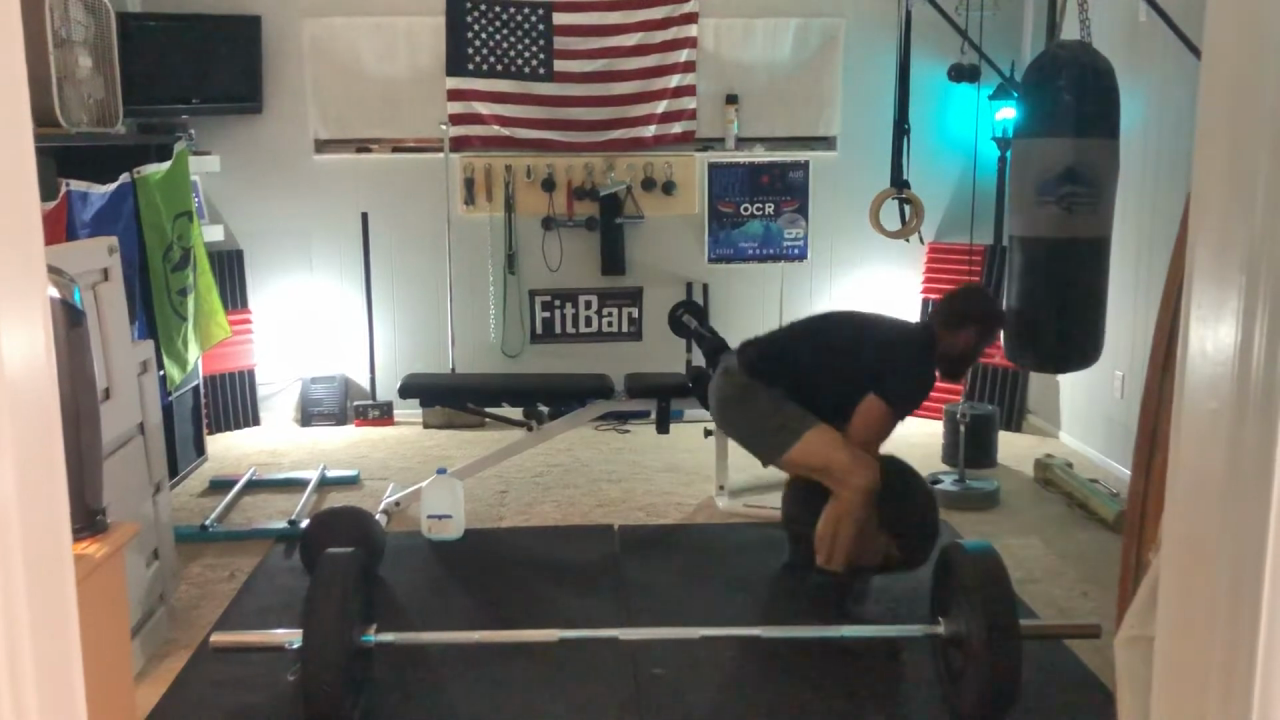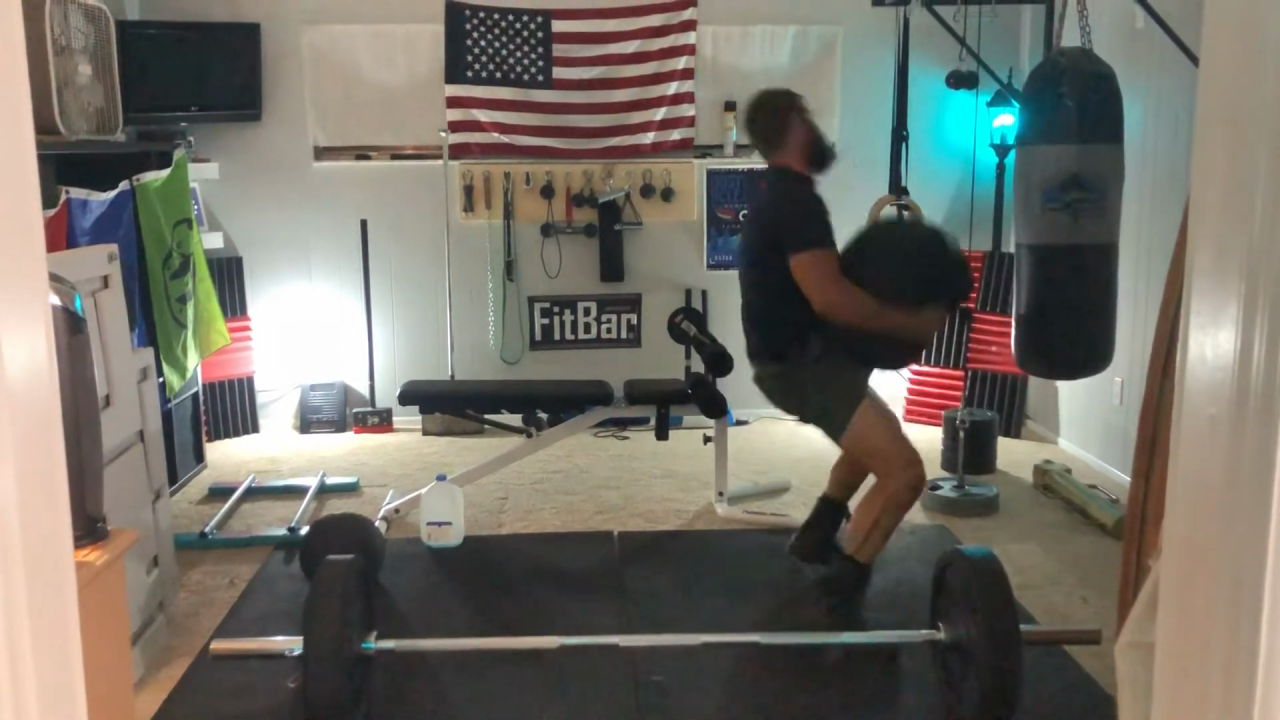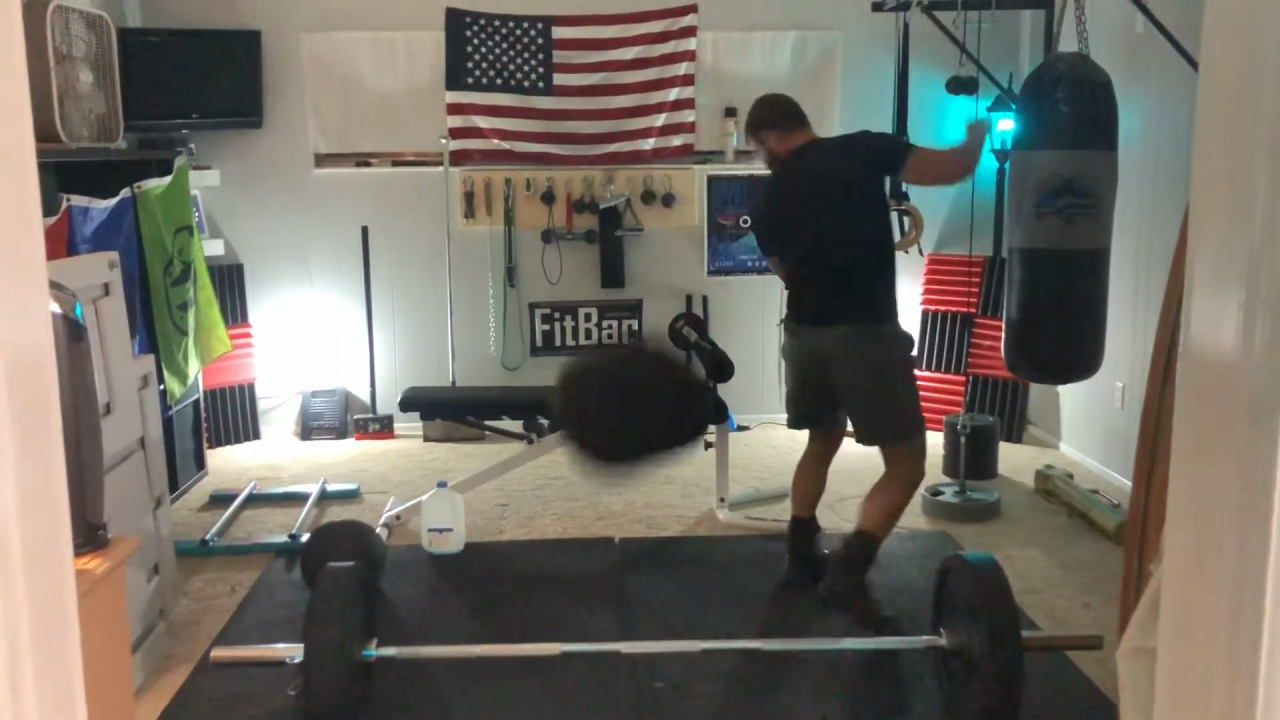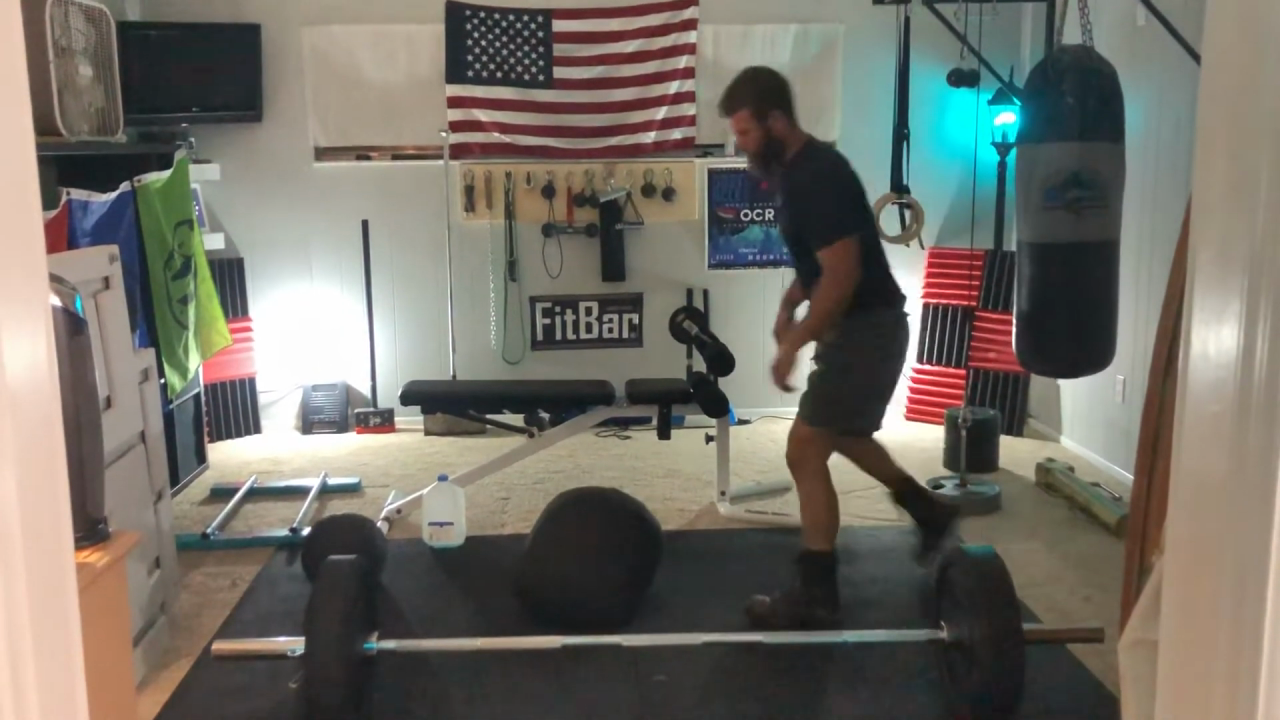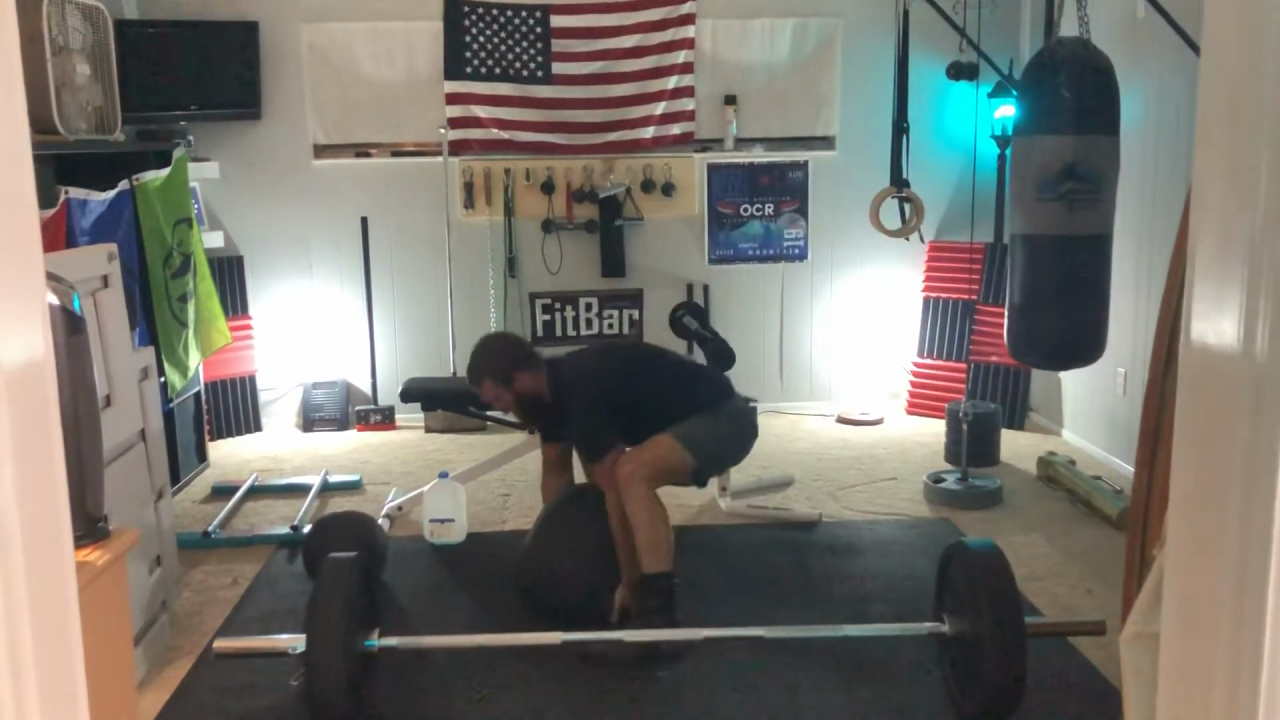
dt=1s
person 1, frame 1
left shoulder: (900, 341)
right shoulder: (914, 367)
right elbow: (858, 449)
right wrist: (869, 538)
left hip: (742, 379)
right hip: (747, 393)
right knee: (858, 478)
person 1, frame 2
left shoulder: (780, 197)
right shoulder: (794, 201)
right elbow: (830, 299)
left wrist: (895, 312)
right wrist: (911, 323)
left hip: (796, 354)
right hip: (800, 364)
left knee: (877, 432)
right knee: (904, 469)
left ankle: (817, 536)
right ankle: (839, 591)
person 1, frame 3
left shoulder: (770, 203)
right shoulder: (859, 150)
right elbow: (952, 169)
right wrist: (976, 139)
left hip: (803, 335)
right hip: (867, 338)
left knee: (821, 442)
right knee: (905, 462)
left ankle: (799, 560)
right ankle: (849, 570)
person 1, frame 4
left shoulder: (815, 179)
right shoulder: (802, 168)
left elbow: (841, 275)
left wrist: (793, 345)
right wrist: (789, 306)
left hip: (865, 326)
right hip: (864, 321)
left knee: (805, 452)
right knee: (840, 433)
left ankle: (816, 594)
right ankle: (929, 512)
person 1, frame 5
left shoulder: (584, 392)
right shoulder: (553, 387)
left elbow: (615, 492)
right elbow: (555, 472)
left wrist: (628, 580)
left hip: (723, 419)
left knee: (633, 474)
right knee: (590, 445)
left ankle: (657, 615)
